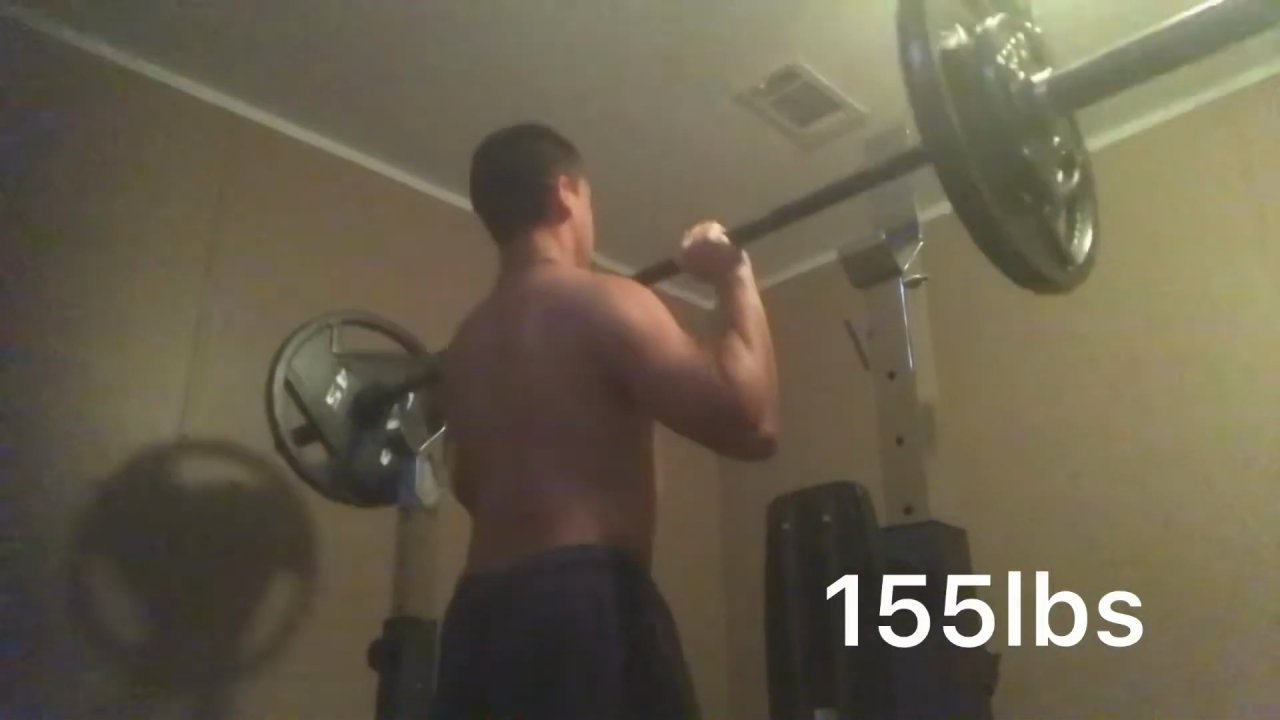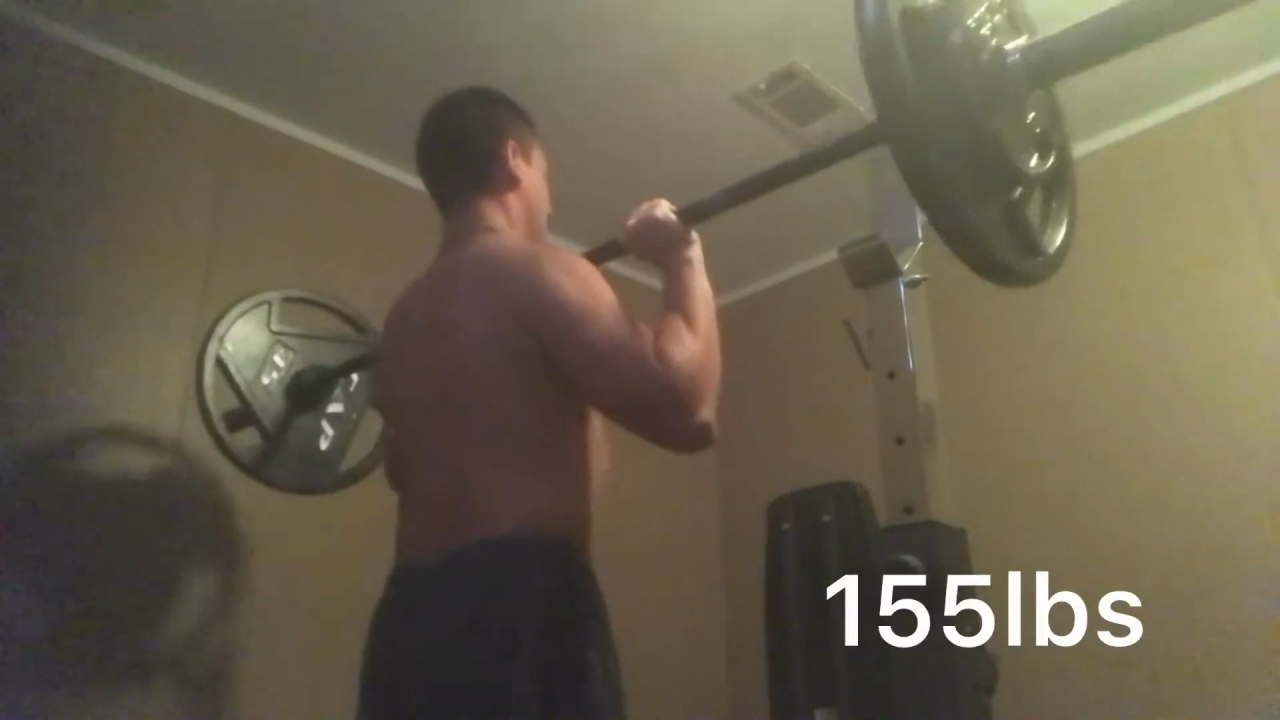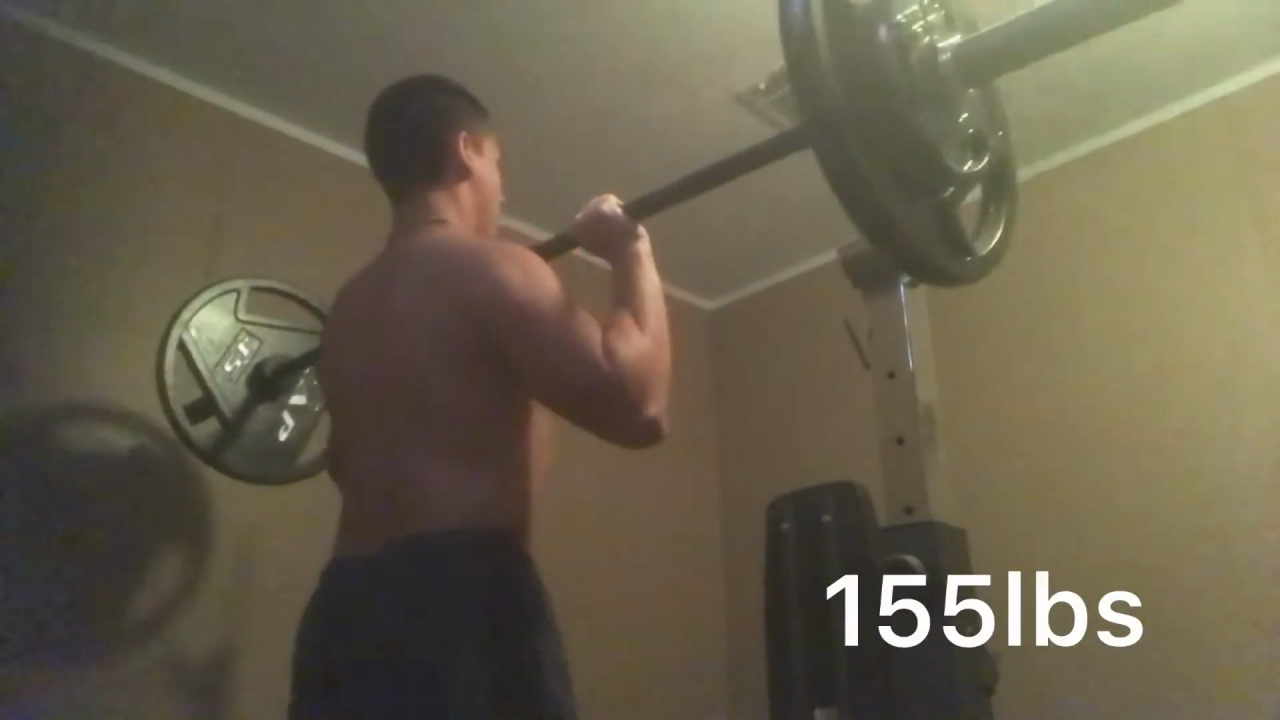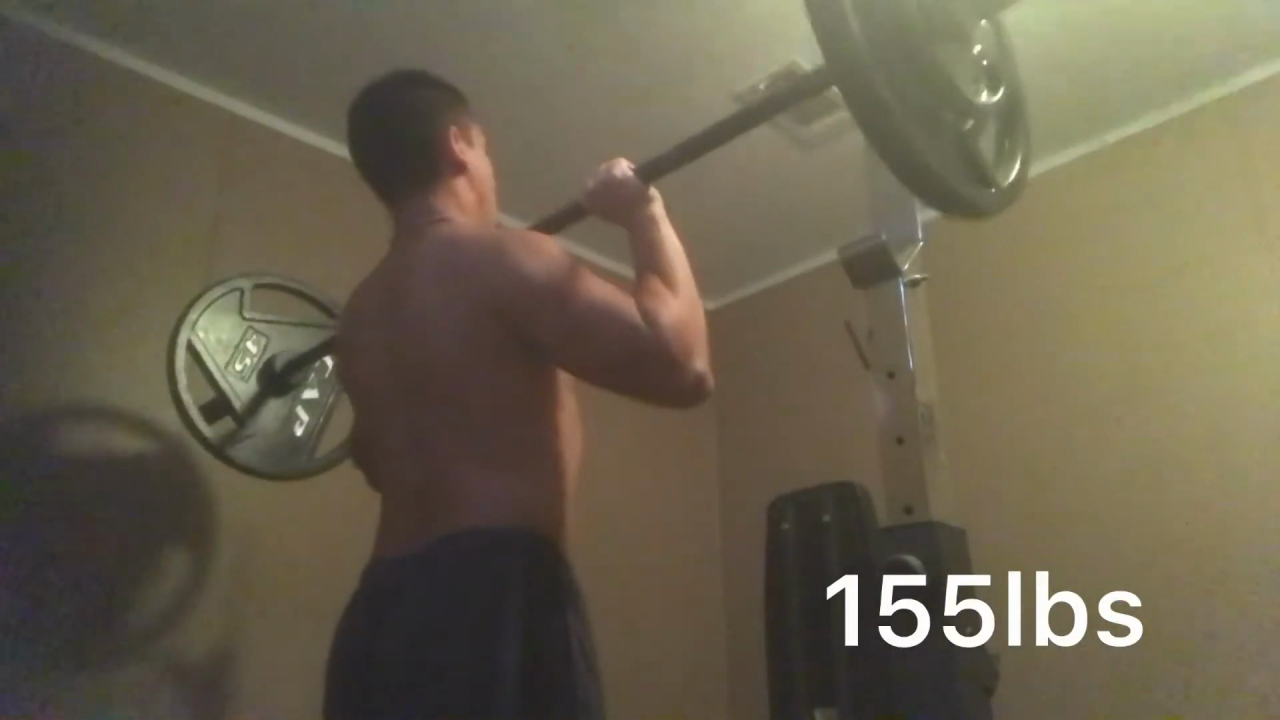
dt=0.7s
person 1, frame 1
left shoulder: (467, 341)
right shoulder: (599, 302)
right elbow: (750, 423)
right wrist: (734, 278)
left hip: (480, 617)
right hip: (580, 609)
person 1, frame 2
left shoulder: (407, 314)
right shoulder: (536, 273)
right elbow: (685, 412)
right wrist: (682, 258)
left hip: (413, 610)
right hip: (513, 606)
person 1, frame 3
left shoulder: (350, 304)
right shoulder: (487, 266)
right elbow: (636, 407)
right wrist: (631, 253)
left hip: (347, 609)
right hip: (457, 600)
person 1, frame 4
left shoulder: (362, 310)
right shoulder: (499, 260)
right elbow: (679, 368)
right wrist: (645, 215)
left hip: (385, 609)
right hip: (489, 602)
